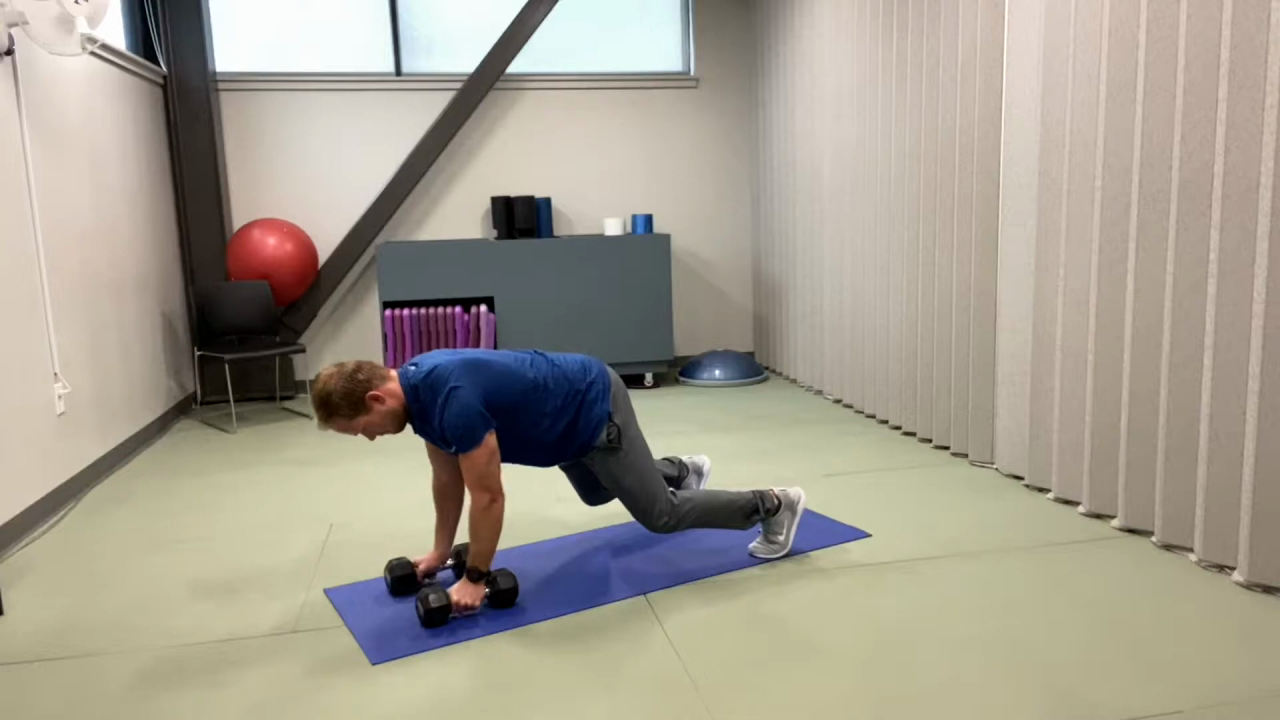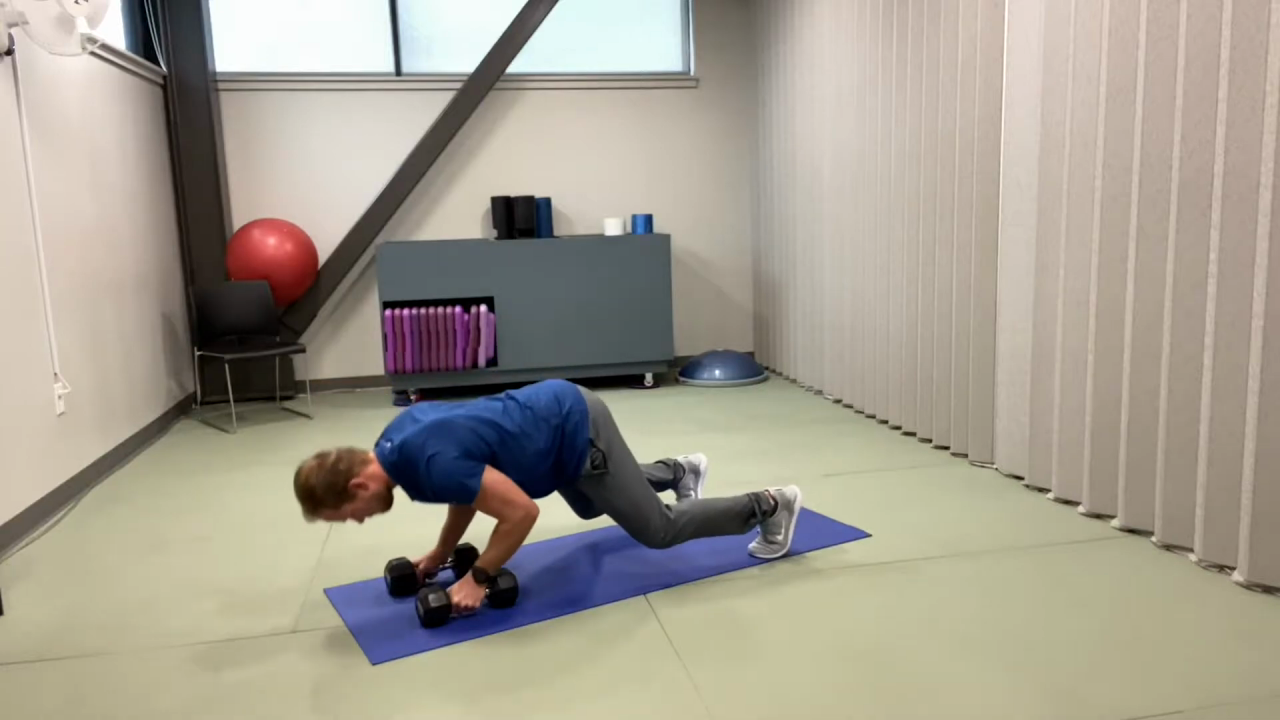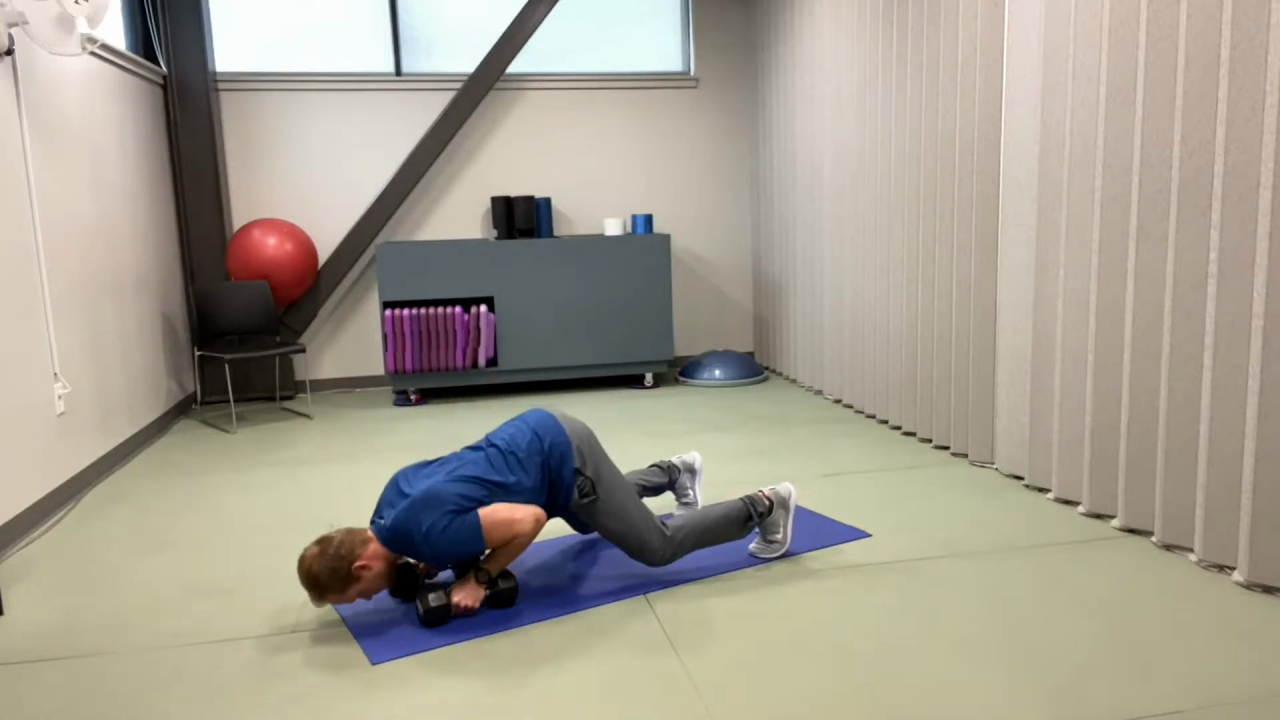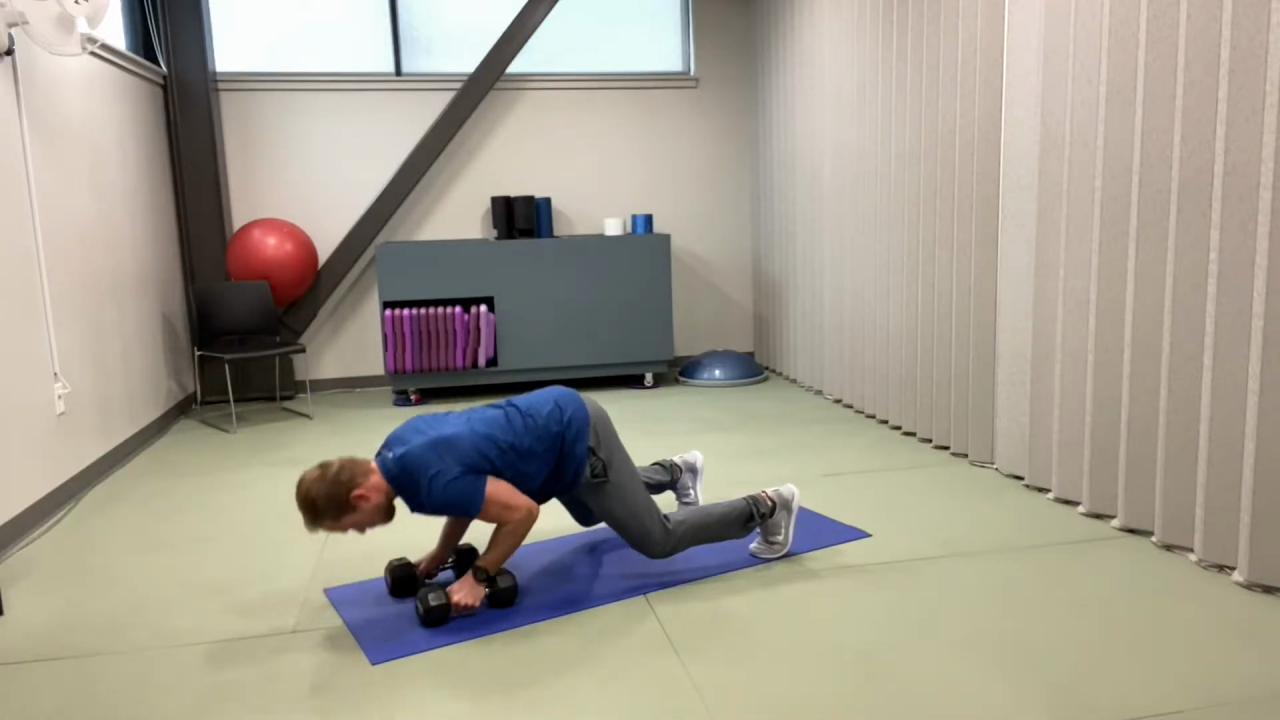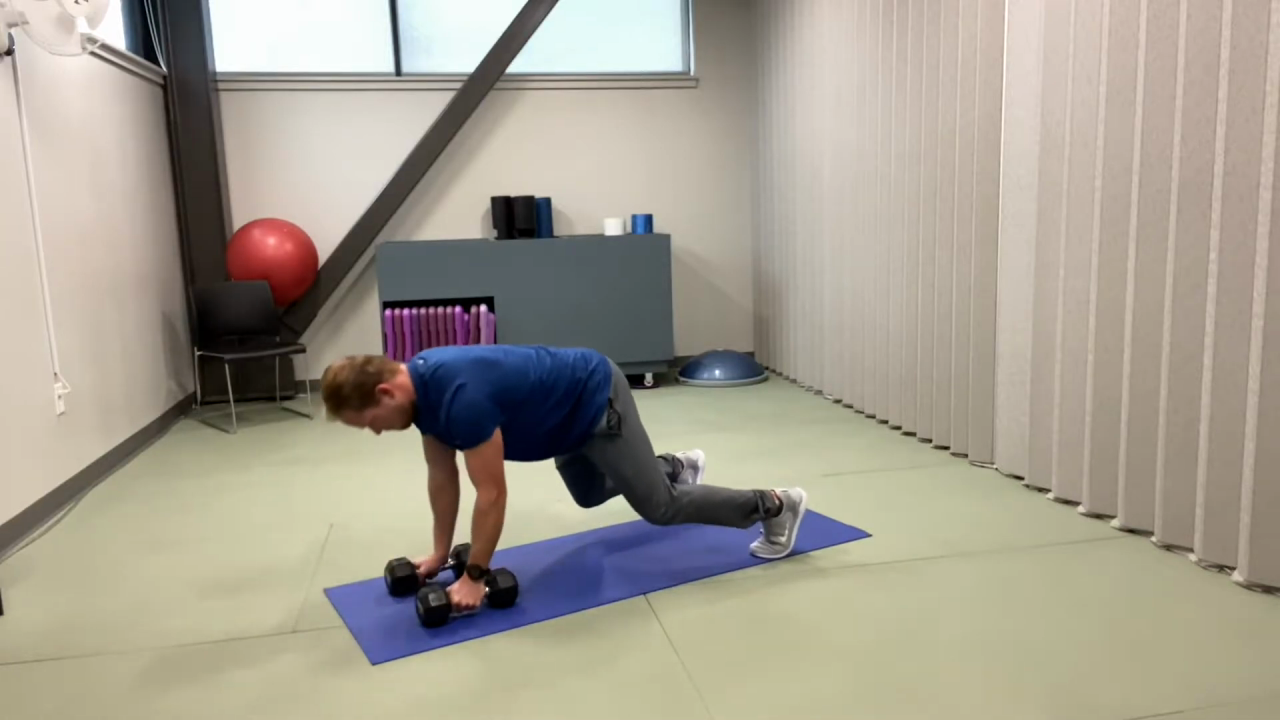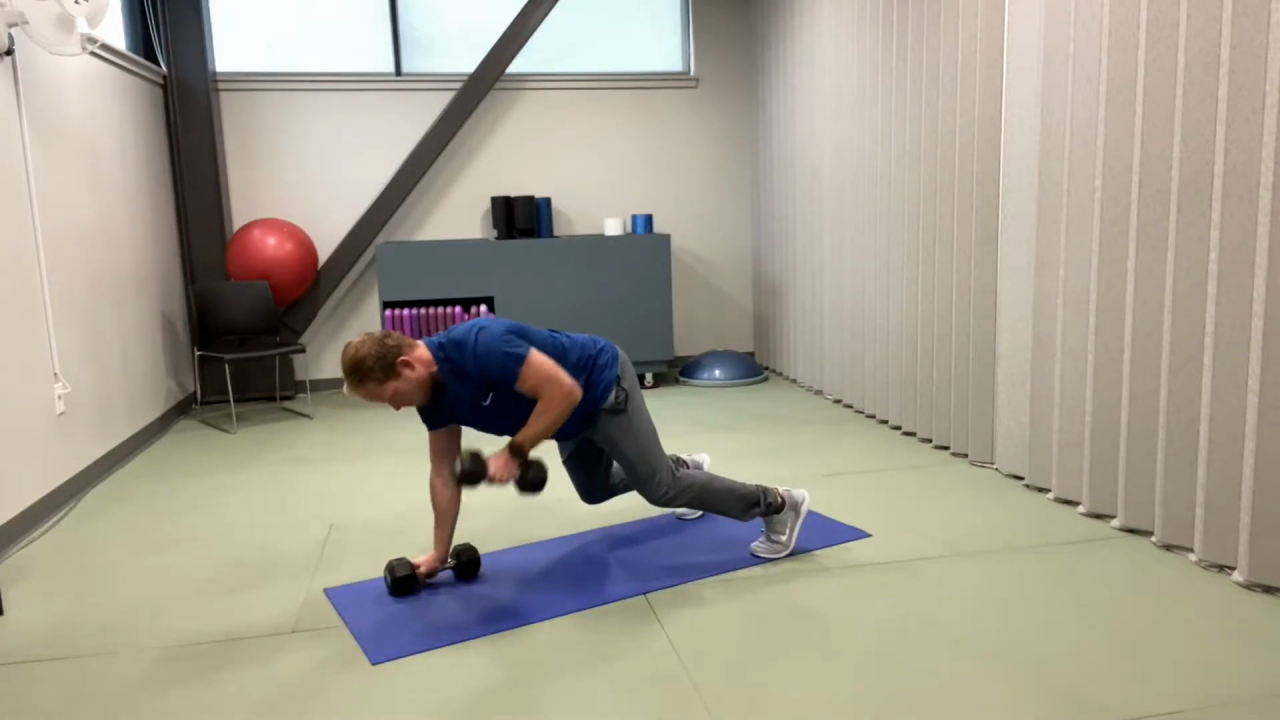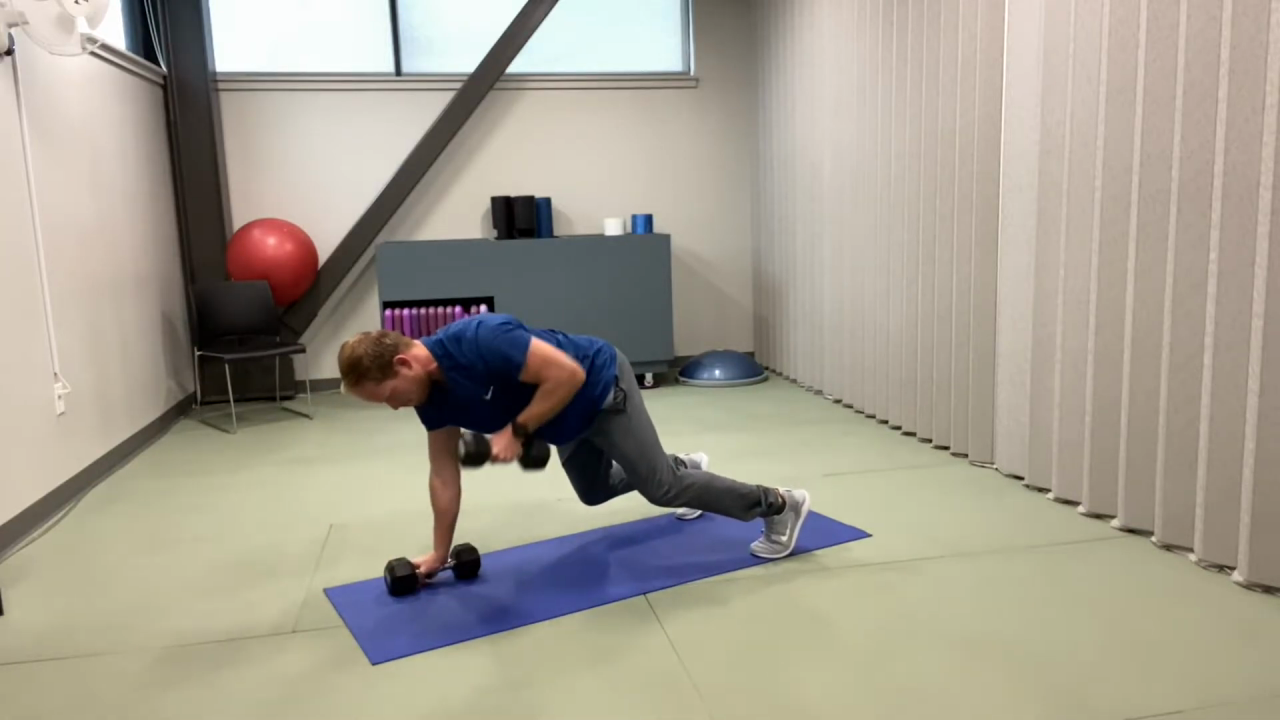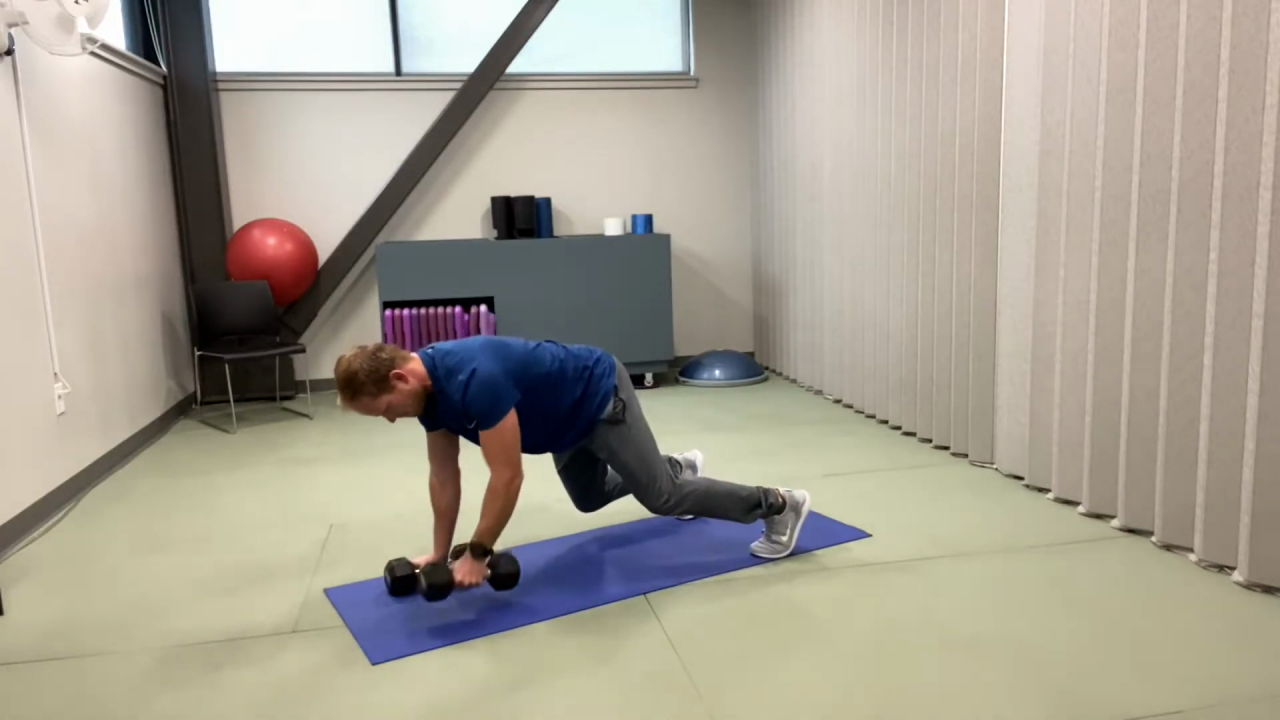
dt=0.4s
person 1, frame 1
left shoulder: (452, 399)
right shoulder: (416, 387)
left elbow: (488, 496)
right elbow: (447, 476)
left wrist: (475, 578)
right wrist: (440, 550)
left hip: (594, 406)
right hip: (573, 406)
left knee: (660, 513)
right knee: (598, 494)
left ankle: (772, 504)
right ankle: (683, 471)
person 1, frame 2
left shoulder: (432, 464)
right shoulder: (395, 444)
left elbow: (521, 512)
left wrist: (477, 580)
right wrist: (440, 554)
left hip: (577, 430)
right hip: (558, 412)
left knee: (658, 529)
right knee: (592, 508)
left ankle: (769, 505)
right ankle: (680, 470)
person 1, frame 3
left shoulder: (428, 531)
right shoulder: (393, 506)
left elbow: (530, 519)
left wrist: (478, 578)
left hip: (564, 457)
right hip: (543, 434)
left knee: (657, 546)
right knee: (588, 520)
left ankle: (765, 505)
right ankle: (676, 472)
person 1, frame 4
left shoulder: (434, 479)
right shoulder: (395, 452)
left elbow: (523, 511)
left wrist: (478, 577)
right wrist: (441, 554)
left hip: (576, 437)
right hip: (556, 413)
left knee: (658, 539)
right knee: (591, 514)
left ankle: (768, 506)
right ankle: (676, 471)
person 1, frame 5
left shoulder: (459, 395)
right shoulder: (421, 382)
left elbow: (493, 494)
right elbow: (441, 474)
left wrist: (474, 576)
right wrist: (439, 552)
left hip: (595, 398)
right hip: (571, 404)
left knee: (659, 504)
right knee: (592, 494)
left ankle: (774, 505)
right ankle: (675, 465)
person 1, frame 6
left shoulder: (482, 346)
right shoulder: (433, 385)
left elbow: (566, 392)
right elbow: (444, 471)
left wrist: (513, 454)
right wrist: (439, 552)
left hip: (601, 383)
right hip: (575, 406)
left knee: (659, 487)
right knee: (595, 490)
left ankle: (777, 504)
right ankle: (684, 465)
person 1, frame 7
left shoulder: (479, 340)
right shoulder: (431, 390)
left elbow: (569, 373)
right elbow: (445, 474)
left wrist: (517, 431)
right wrist: (439, 553)
left hip: (599, 385)
right hip: (567, 413)
left knee: (660, 486)
right knee: (595, 491)
left ankle: (778, 503)
right ankle: (684, 465)
person 1, frame 8
left shoulder: (475, 378)
right shoulder: (428, 388)
left elbow: (507, 476)
right elbow: (444, 474)
left wrist: (476, 555)
right wrist: (439, 554)
left hip: (598, 395)
right hip: (568, 412)
left knee: (660, 495)
right knee: (590, 498)
left ankle: (778, 504)
right ankle: (679, 466)
